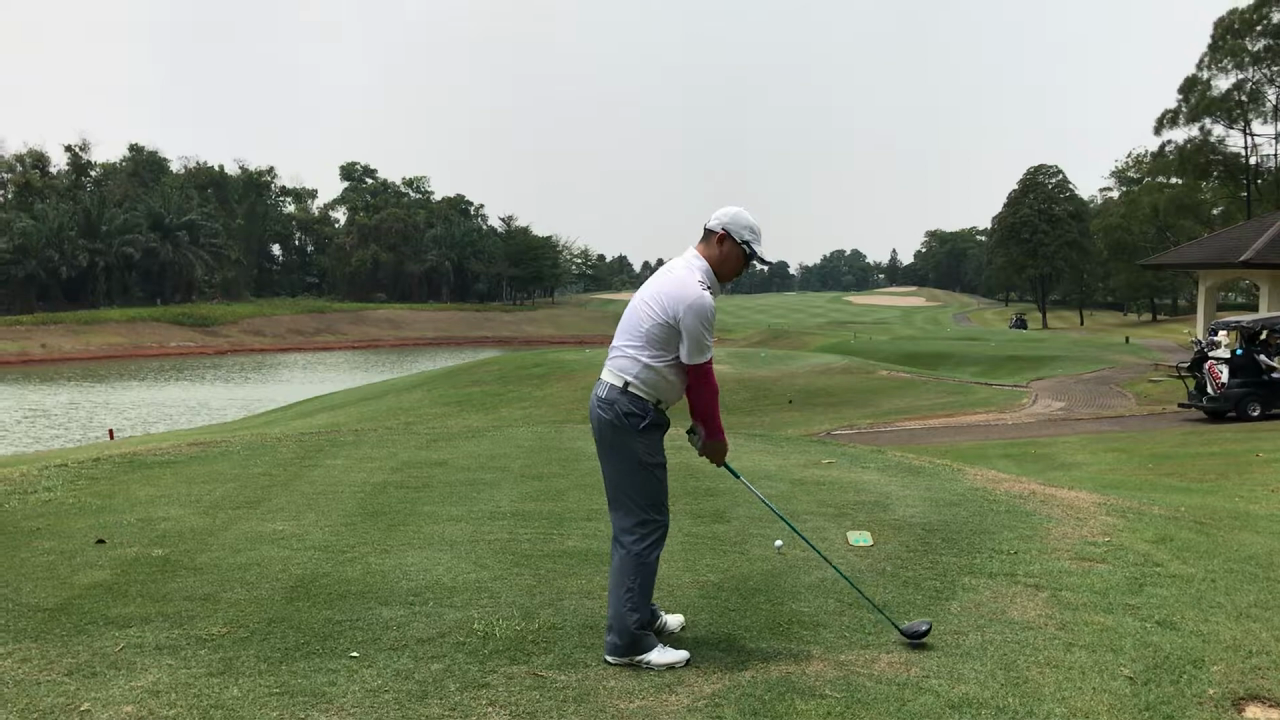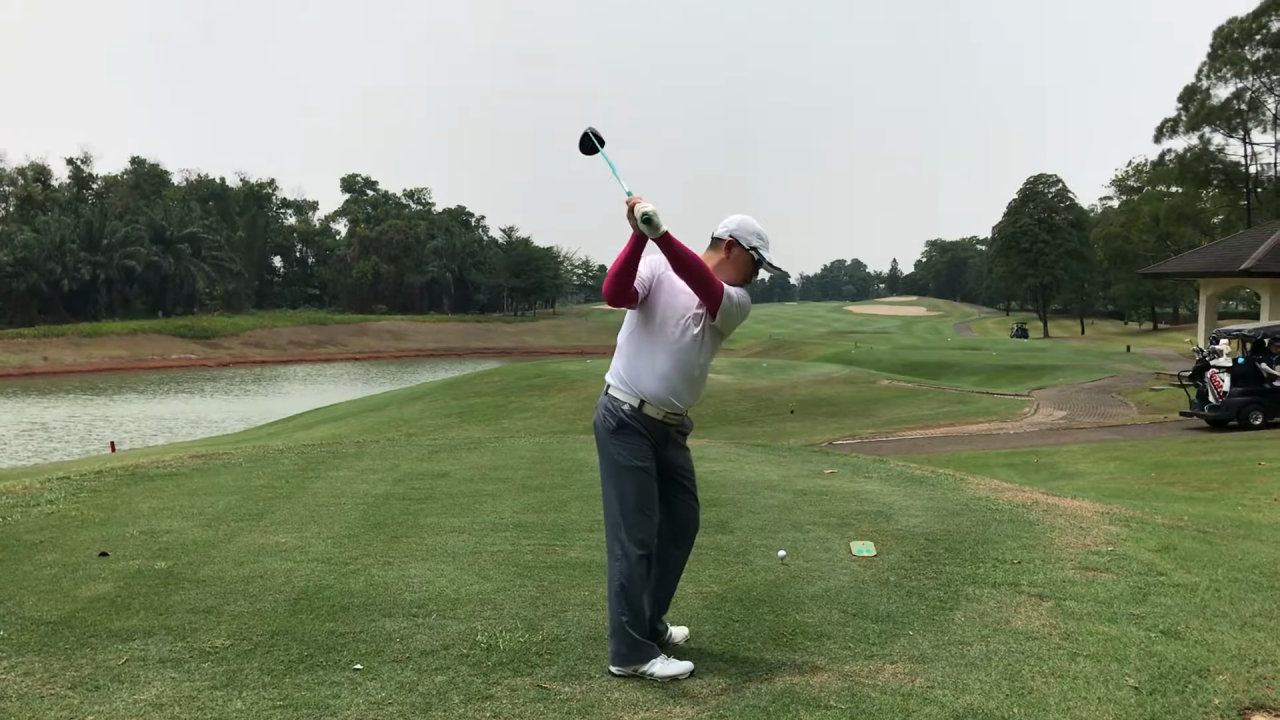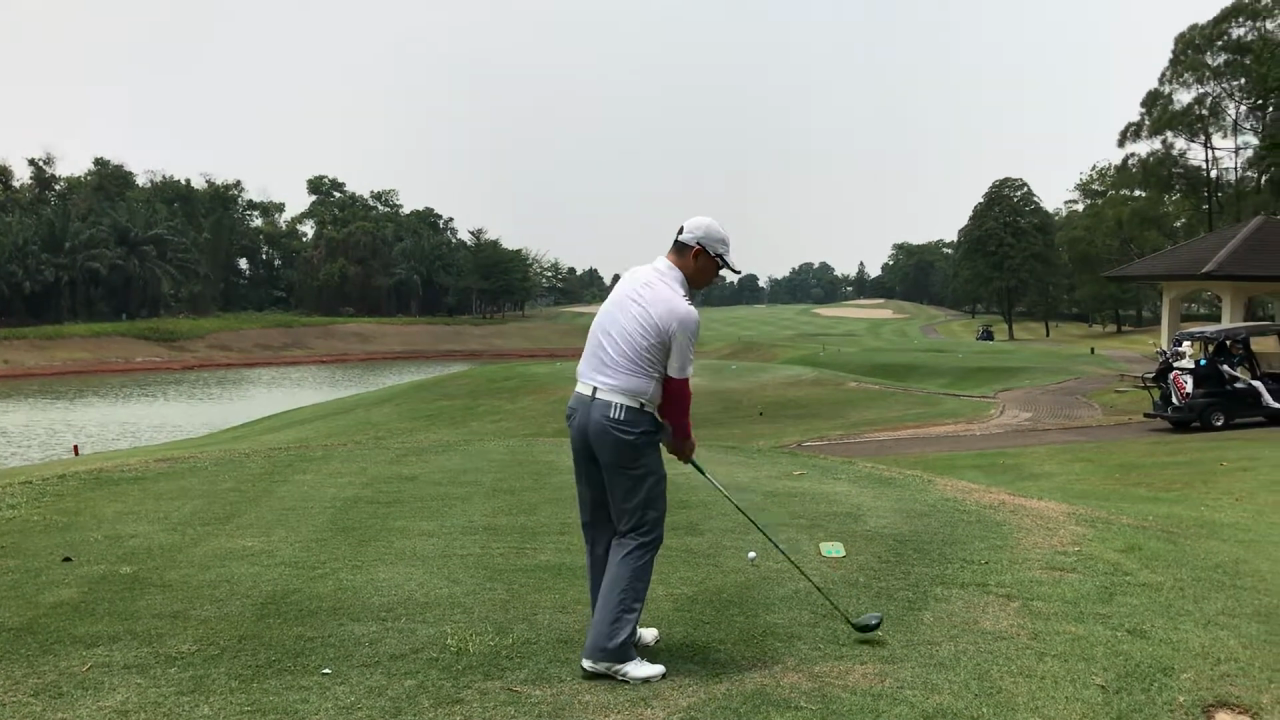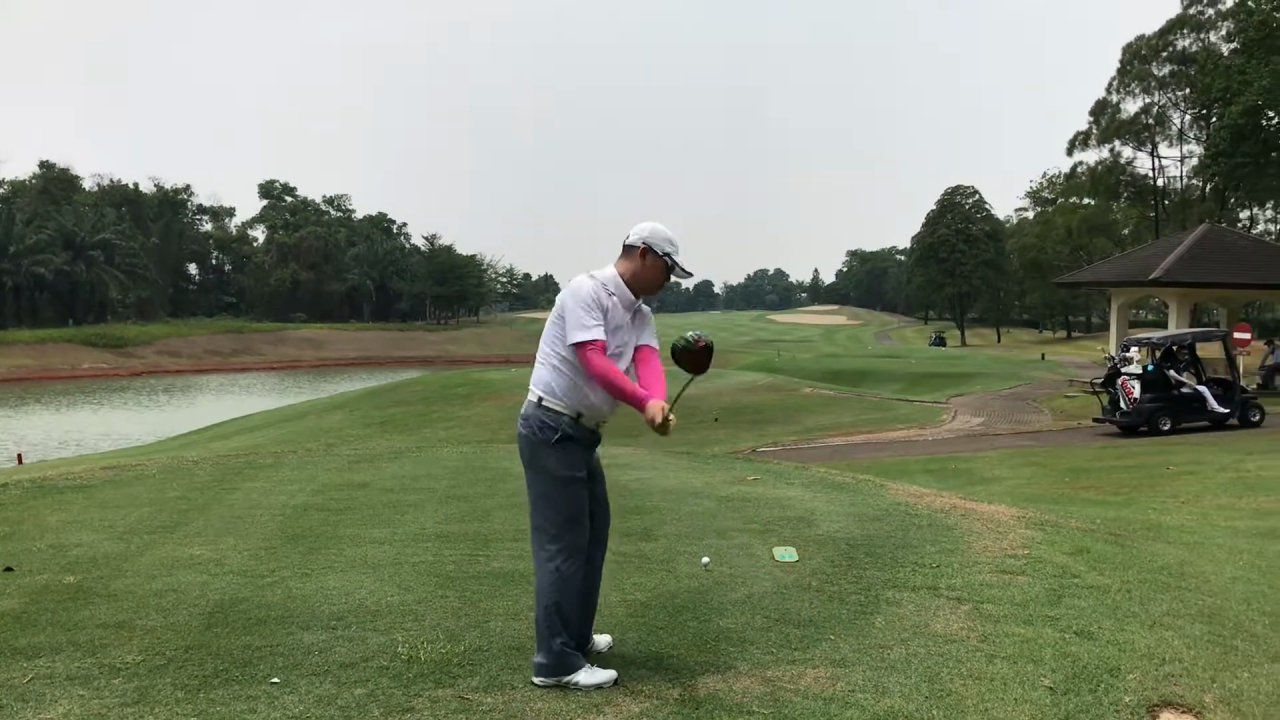
dt=0.7s
person 1, frame 1
left shoulder: (682, 273)
right shoulder: (695, 297)
left elbow: (693, 370)
right elbow: (702, 378)
left wrist: (699, 423)
right wrist: (715, 436)
left hip: (622, 405)
right hip: (629, 412)
left knee: (643, 517)
right knee: (641, 523)
left ankle: (638, 612)
right ankle: (627, 641)
person 1, frame 2
left shoulder: (736, 302)
right shoulder: (655, 267)
left elbow: (704, 285)
right elbow: (614, 293)
left wrist: (662, 235)
right wrist: (640, 237)
left hip: (671, 427)
right hip: (625, 420)
left knee: (681, 526)
right knee: (634, 535)
left ankle: (647, 625)
right ankle: (630, 651)
person 1, frame 3
left shoulder: (637, 276)
right shoulder: (681, 312)
right elbow: (676, 389)
left wrist: (671, 427)
right wrist: (681, 436)
left hip: (584, 410)
right hip: (625, 424)
left knee: (604, 530)
right knee: (639, 534)
left ankle: (612, 626)
right ankle: (607, 649)
person 1, frame 4
left shoulder: (641, 314)
right shoulder: (586, 289)
left elbow: (650, 361)
right elbow: (595, 362)
left wrist: (659, 402)
right wrist: (642, 404)
left hip: (579, 433)
right hip: (552, 429)
left knee: (590, 534)
right knee: (562, 543)
left ankle: (573, 635)
right ankle: (556, 662)
